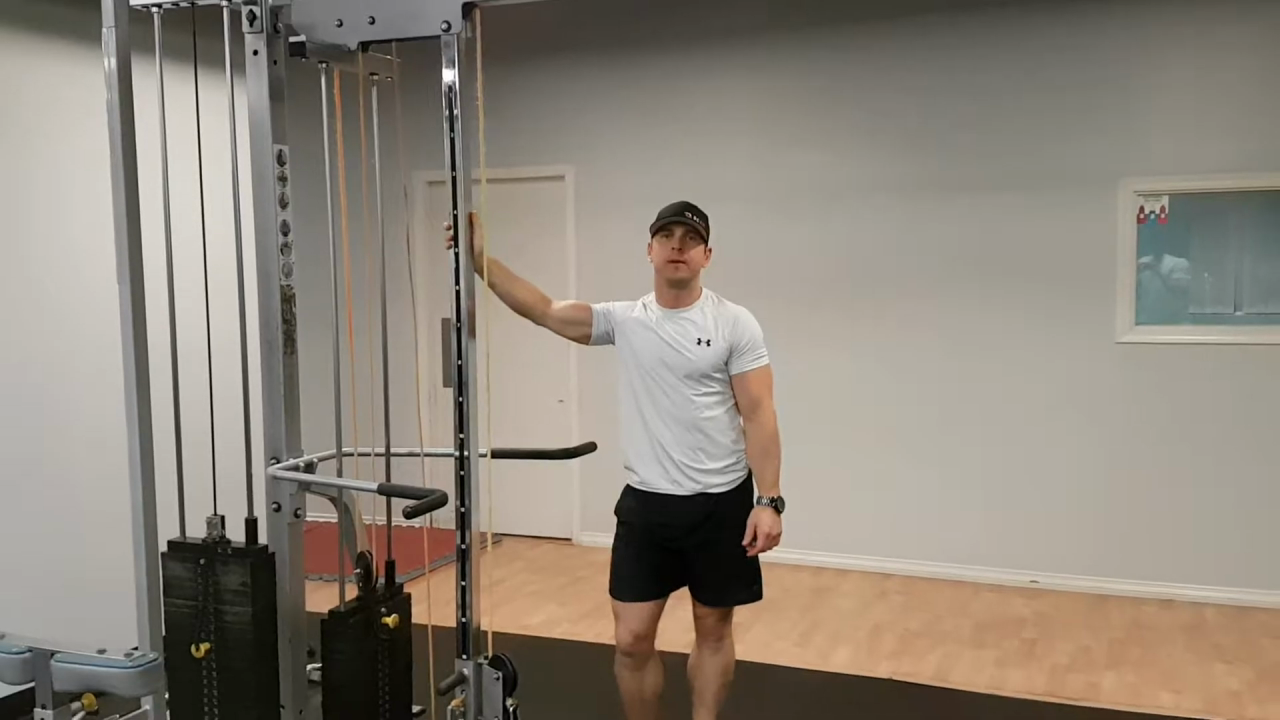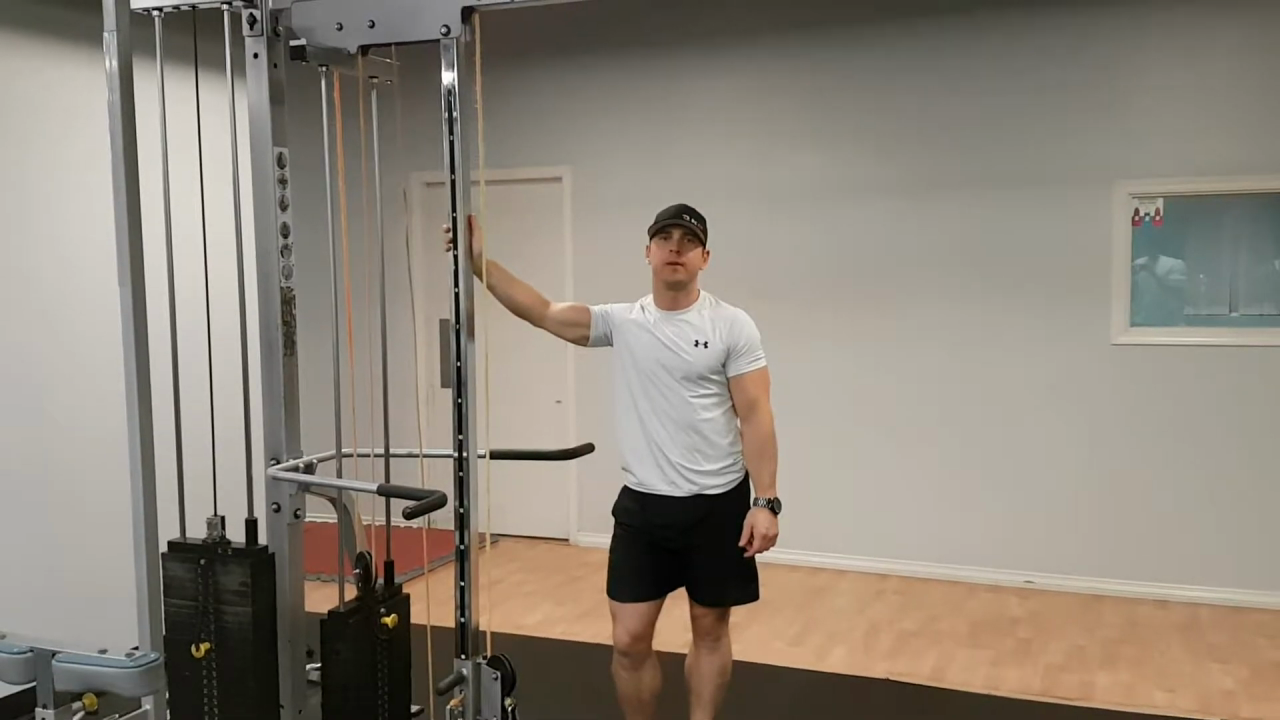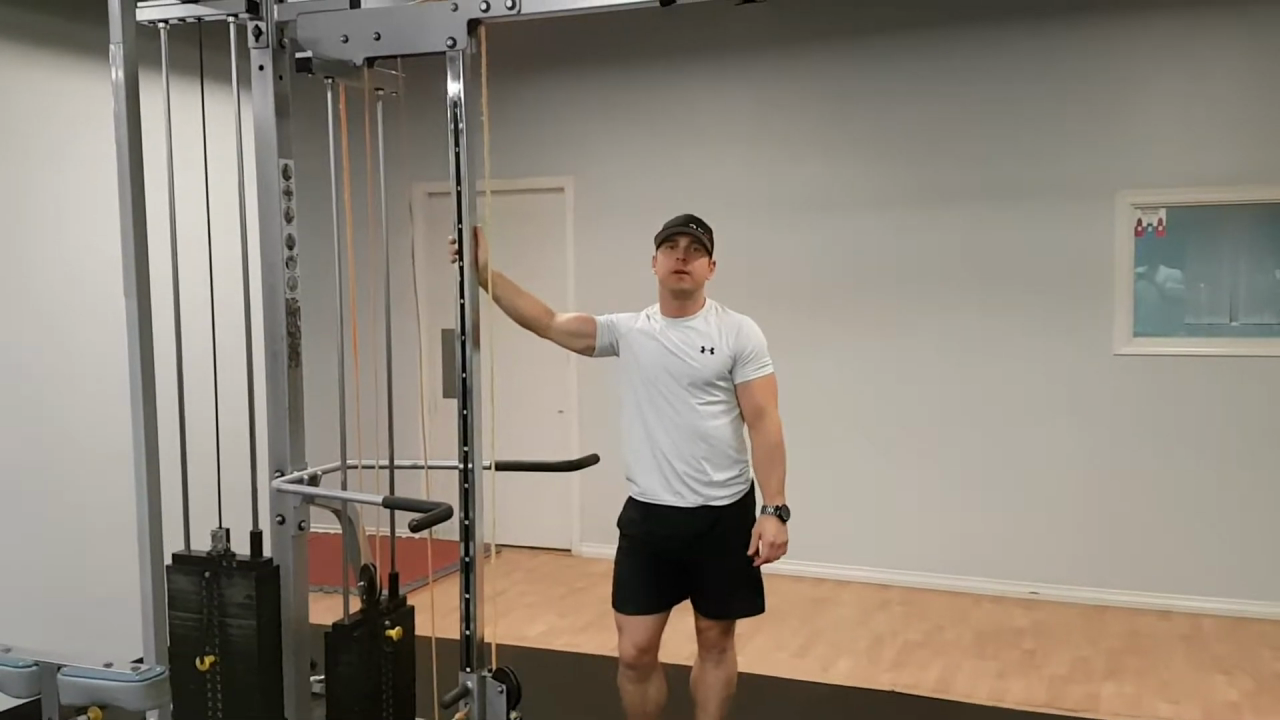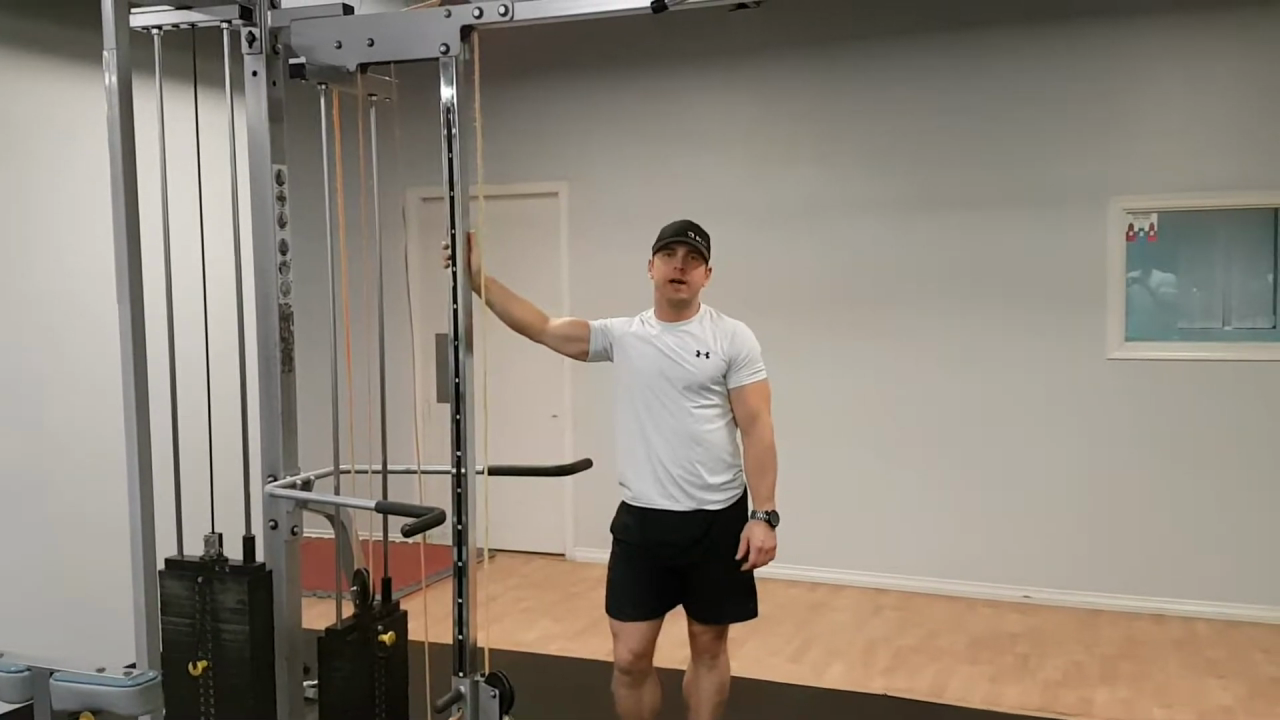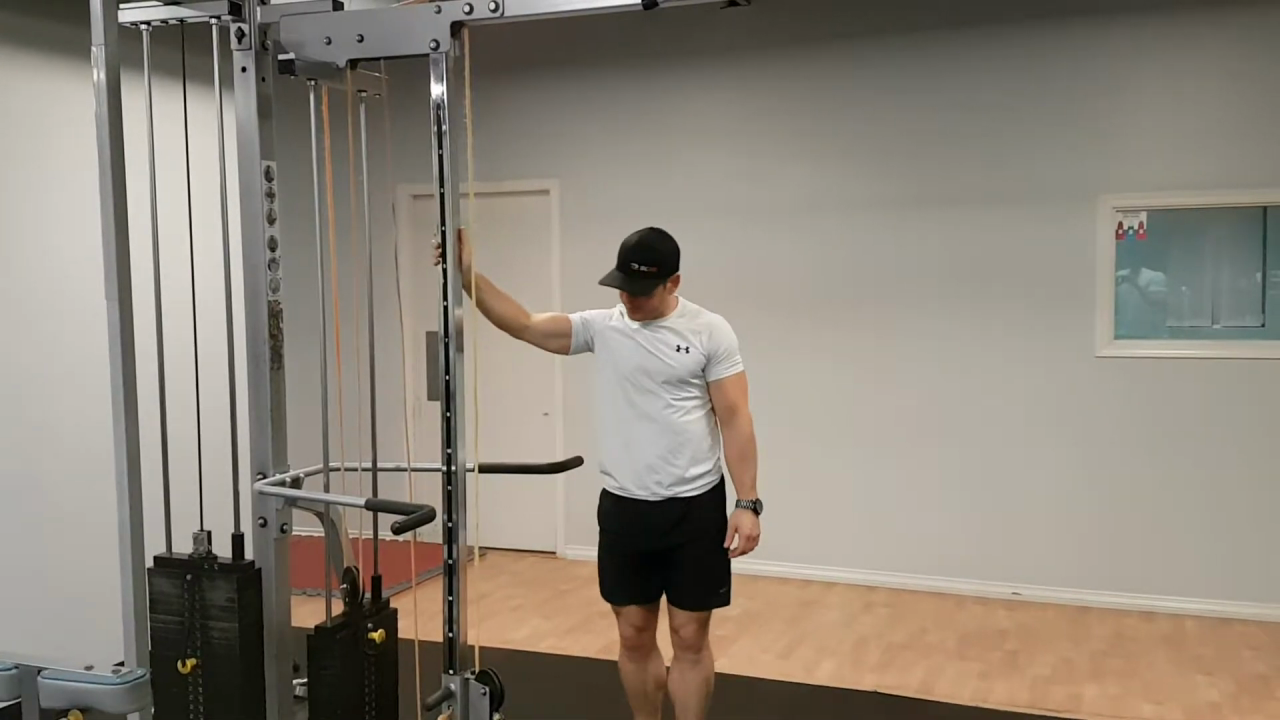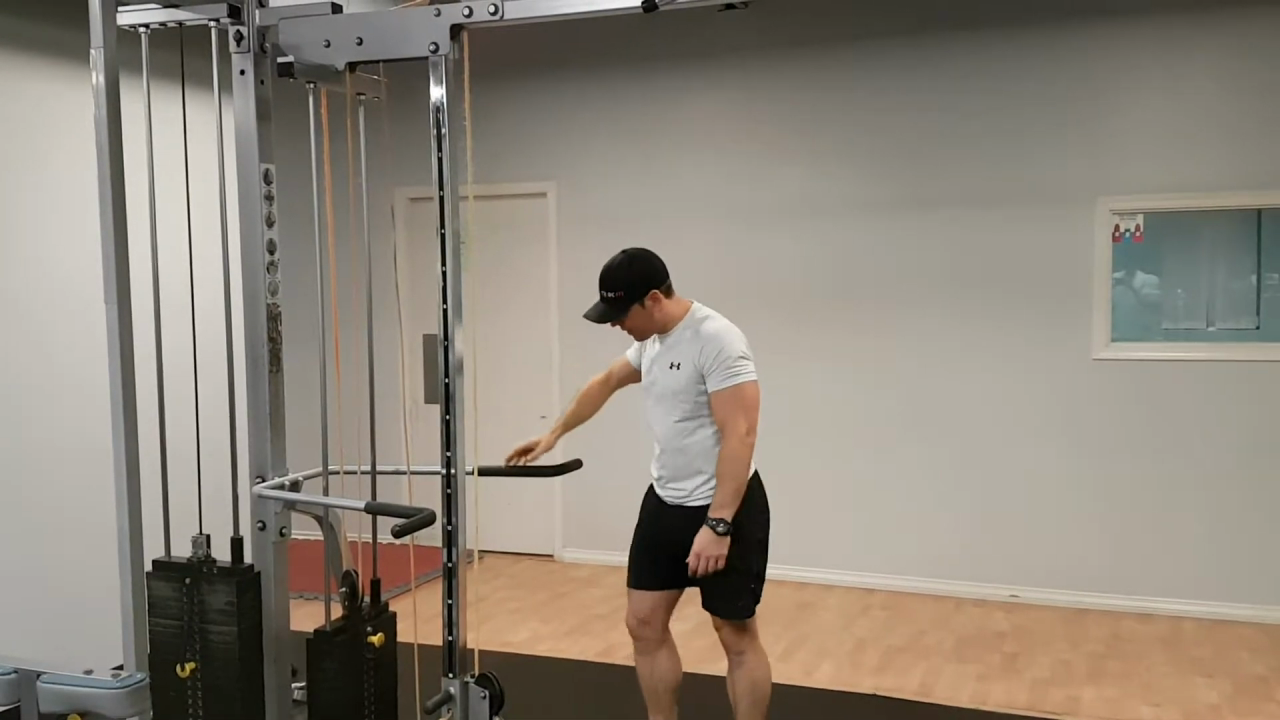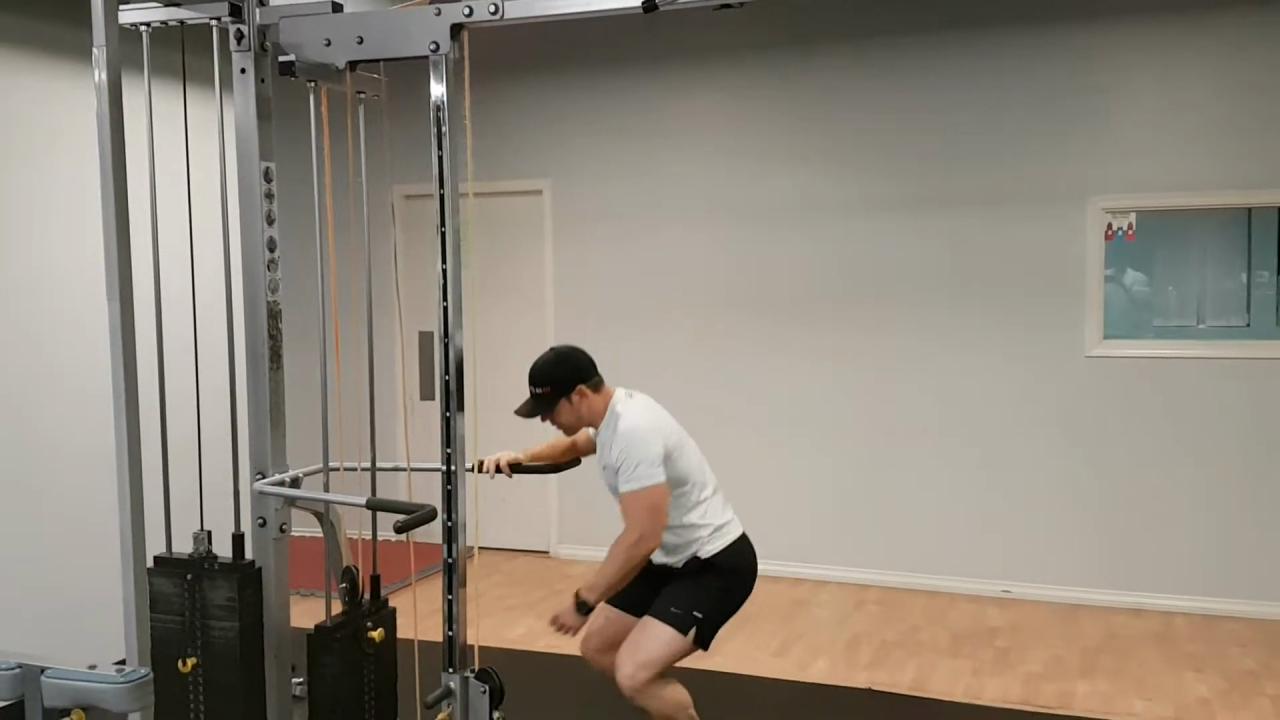
dt=0.7s
person 1, frame 1
left shoulder: (734, 324)
right shoulder: (623, 320)
left elbow: (758, 415)
right elbow: (544, 311)
left wrist: (768, 501)
right wrist: (481, 258)
left hip: (720, 503)
right hip: (647, 503)
left knee: (713, 629)
right knee: (632, 639)
person 1, frame 2
left shoulder: (731, 325)
right shoulder: (621, 322)
left elbow: (755, 416)
right elbow: (541, 312)
left wrist: (765, 502)
right wrist: (480, 259)
left hip: (717, 504)
right hip: (644, 504)
left knee: (710, 630)
right knee: (629, 640)
person 1, frame 3
left shoulder: (738, 333)
right shoulder: (626, 331)
left elbow: (763, 423)
right elbow: (547, 323)
left wrist: (774, 510)
right wrist: (484, 271)
left hip: (722, 514)
right hip: (649, 514)
left knee: (715, 641)
right knee: (635, 651)
person 1, frame 4
left shoulder: (732, 338)
right shoulder: (621, 335)
left elbow: (756, 429)
right elbow: (540, 328)
left wrist: (764, 515)
right wrist: (478, 276)
left hip: (717, 520)
right hip: (643, 520)
left knee: (709, 648)
right knee: (631, 657)
person 1, frame 5
left shoulder: (709, 332)
right shoulder: (601, 325)
left elbow: (735, 420)
right elbow: (522, 325)
left wrist: (748, 504)
right wrist: (469, 274)
left hip: (694, 508)
right hip: (624, 507)
left knee: (690, 639)
right knee: (635, 636)
person 1, frame 6
left shoulder: (717, 340)
right shoulder: (651, 341)
left elbow: (739, 436)
right elbow: (607, 381)
left wrist: (718, 525)
right wrist: (552, 434)
left hip: (723, 508)
right hip: (665, 503)
left knee: (737, 636)
right knee: (643, 625)
person 1, frame 7
left shoulder: (634, 431)
right shoulder: (617, 411)
left elbow: (641, 538)
right elbow: (572, 448)
left wrist: (582, 601)
right wrist: (521, 458)
left hip: (717, 566)
right hip: (676, 561)
left knee: (634, 673)
right knee: (598, 648)
